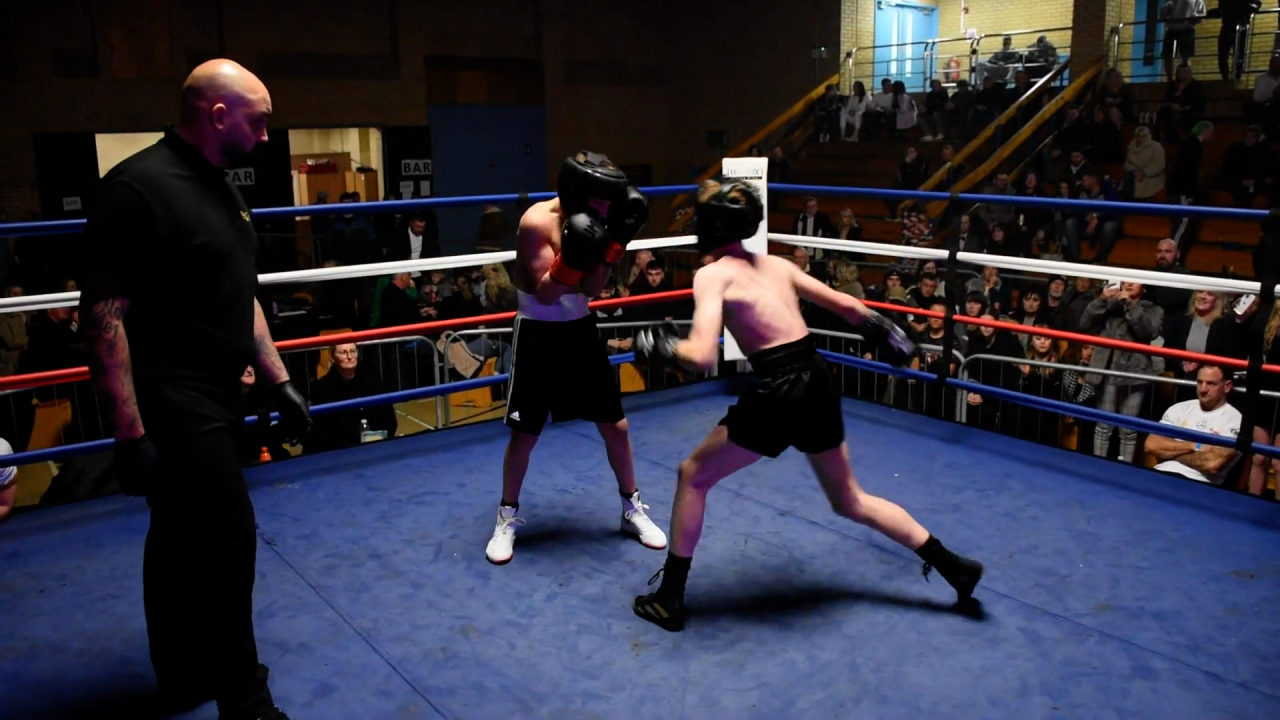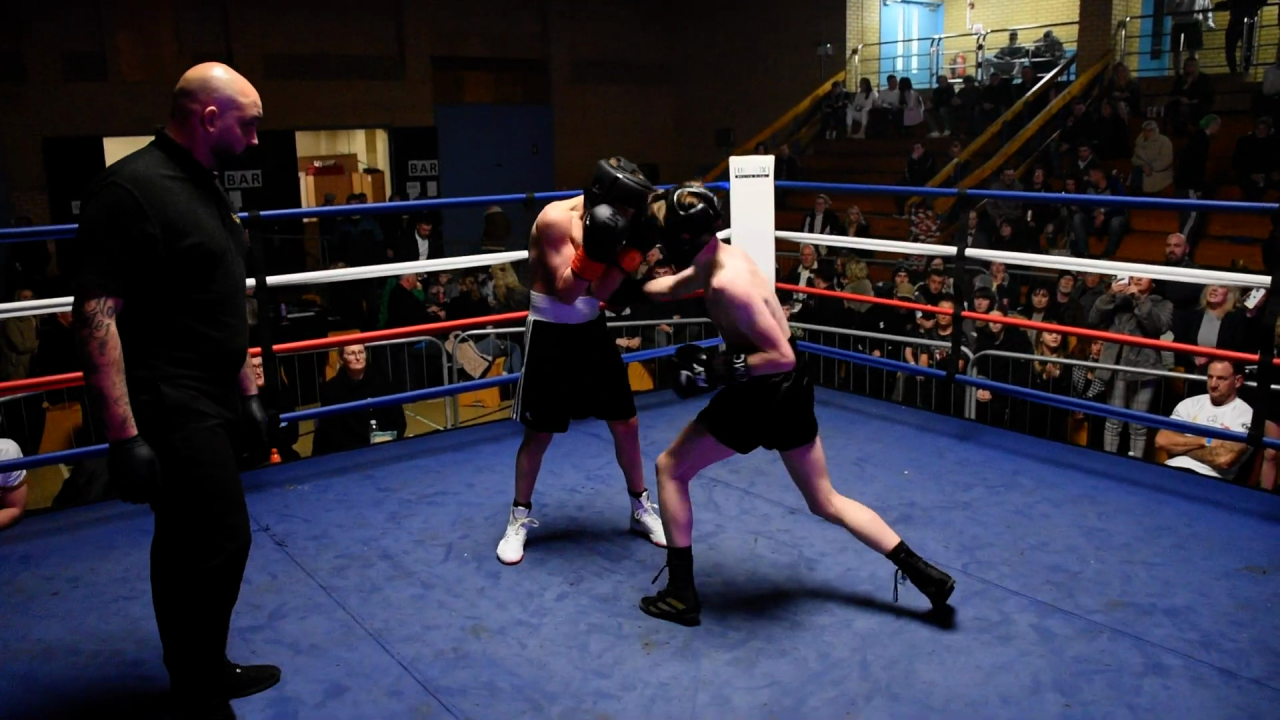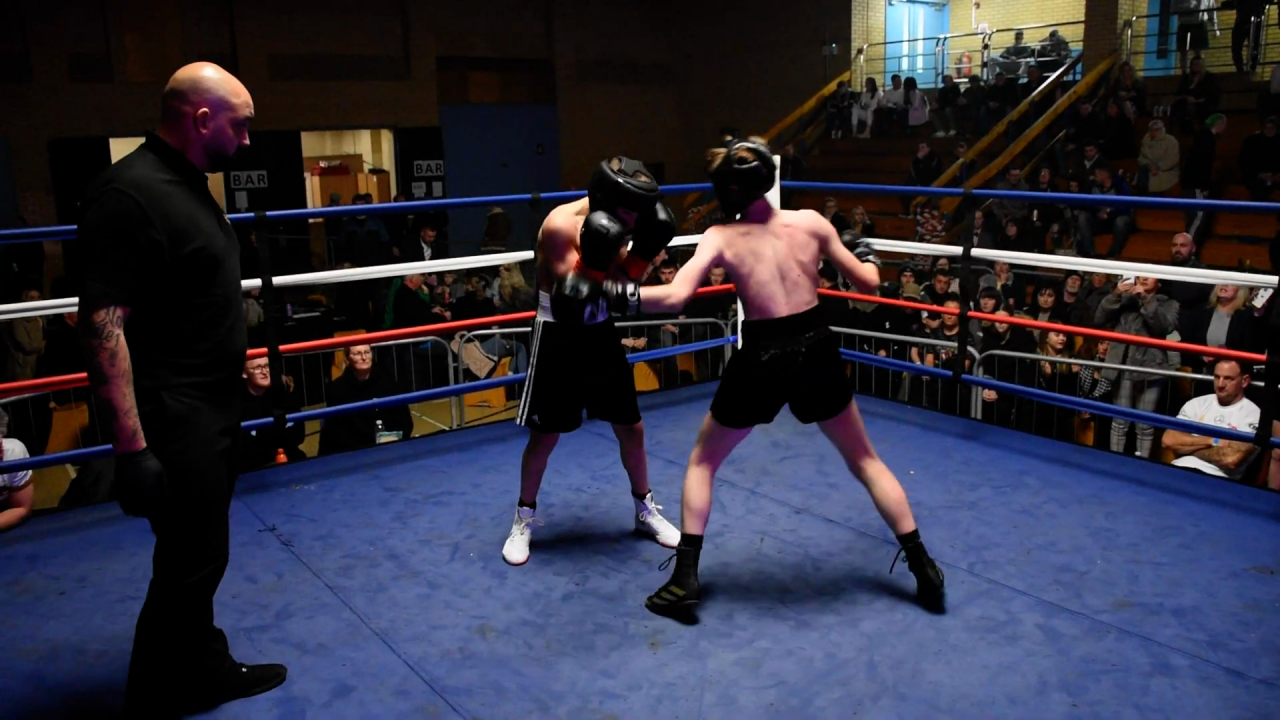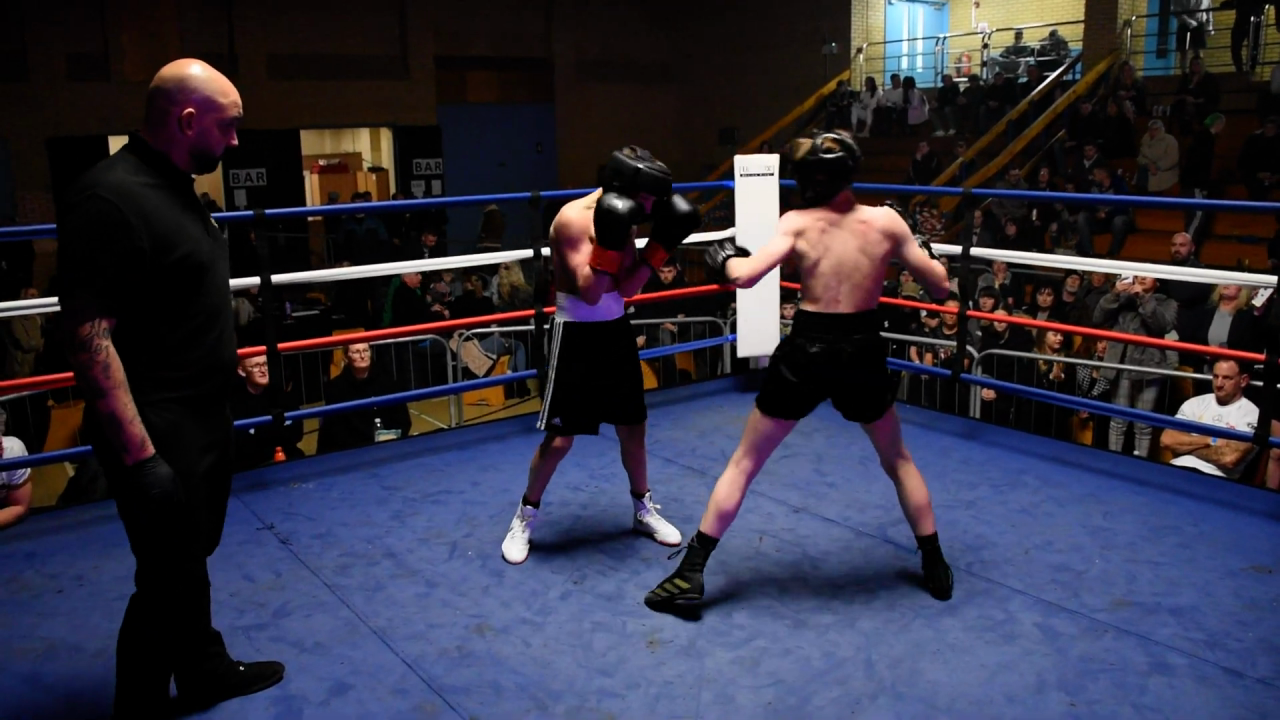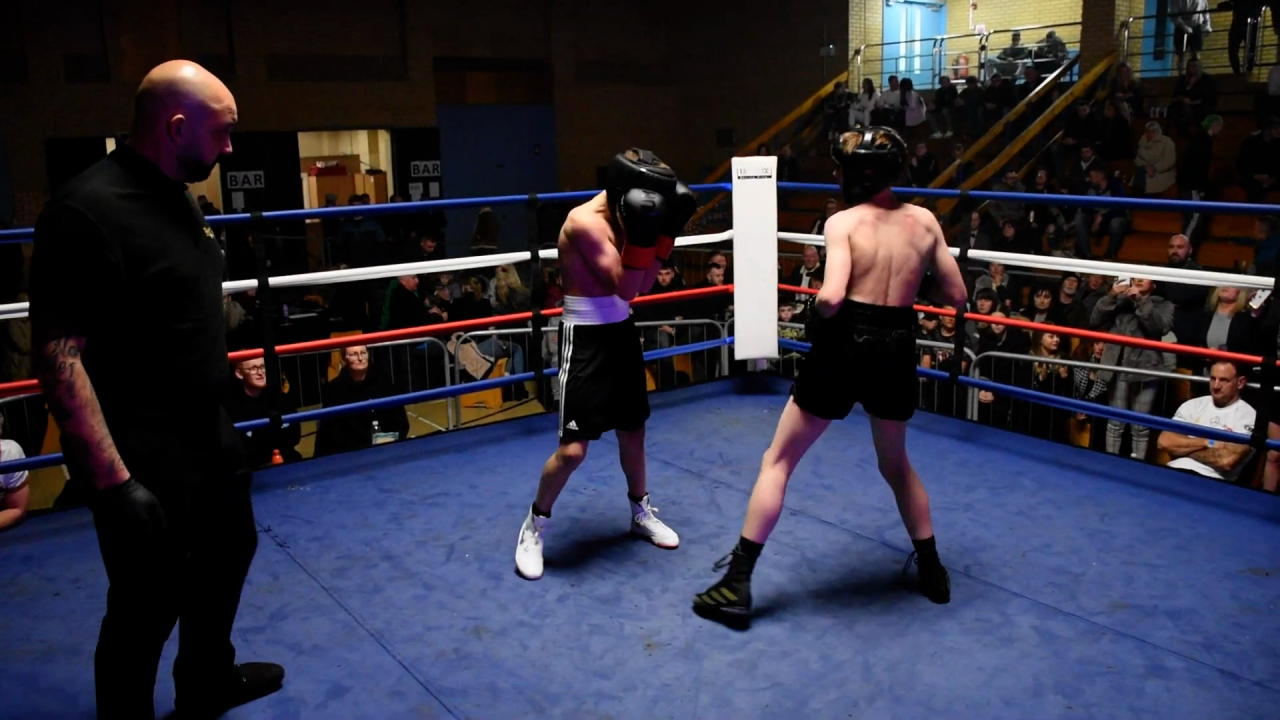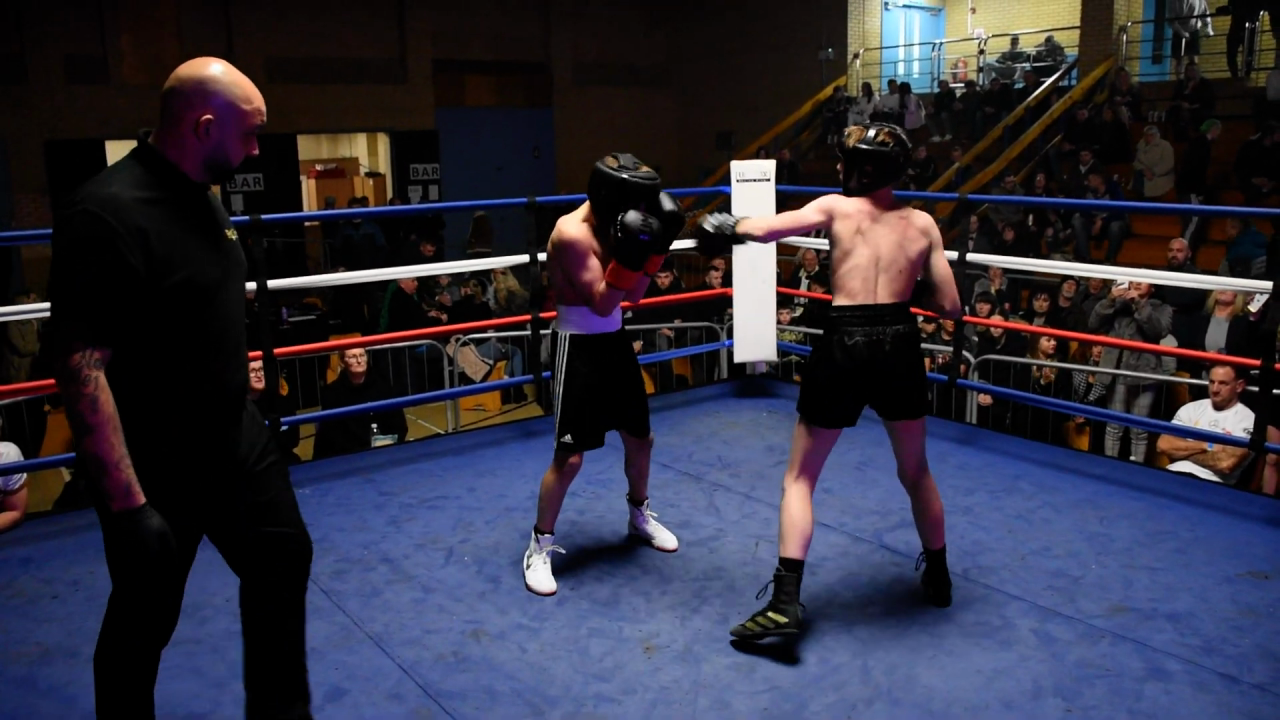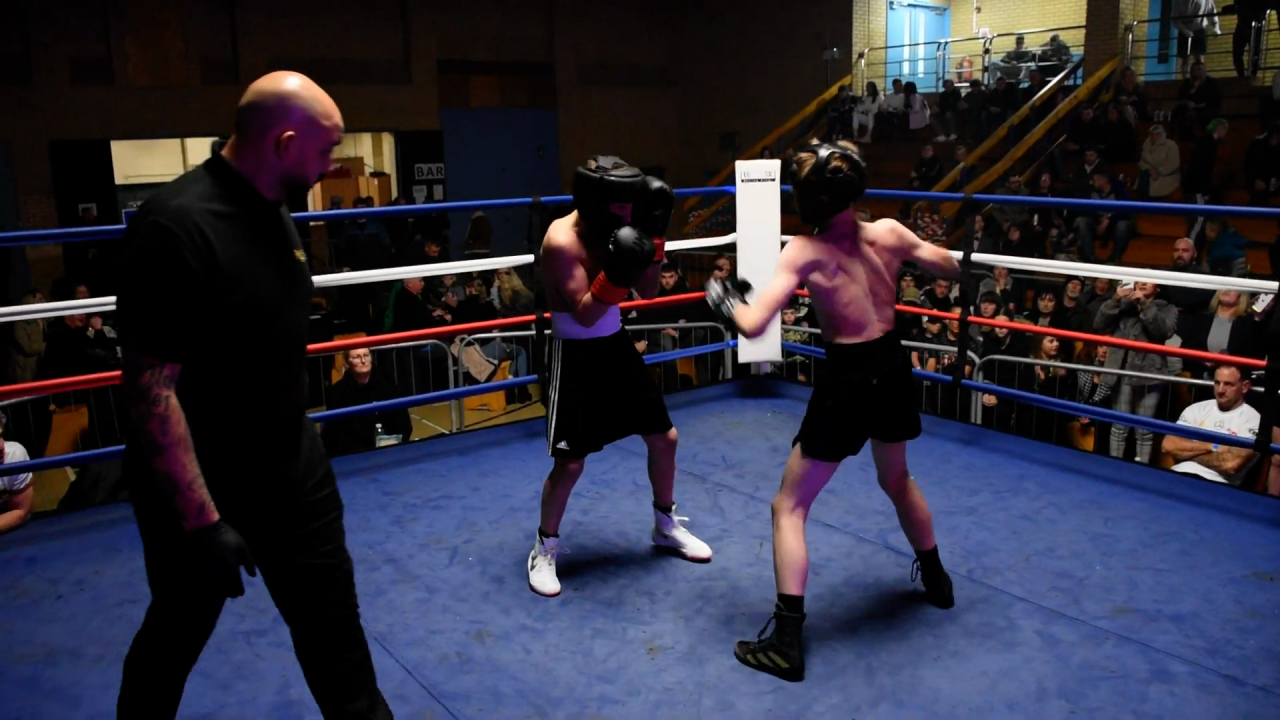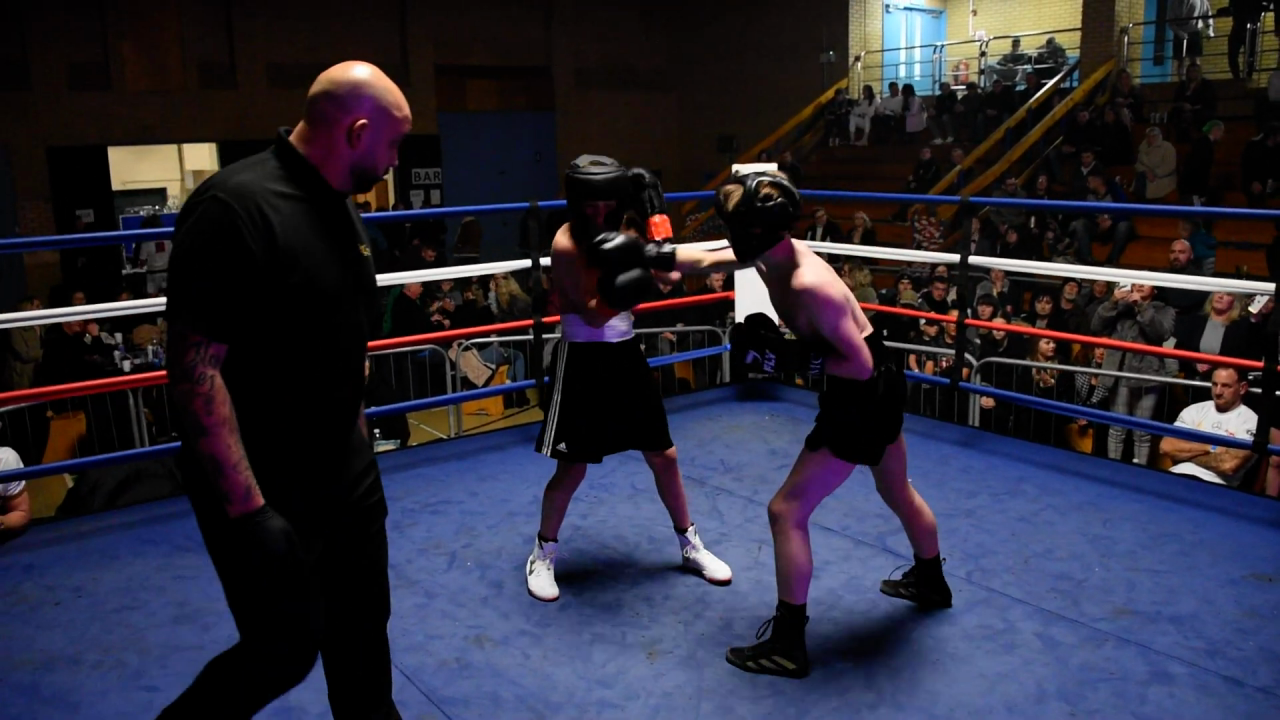
dt=0.2s
person 1, frame 1
left shoulder: (218, 187)
right shoulder: (140, 187)
right elbow: (105, 315)
left wrist: (279, 381)
right wrist: (131, 431)
left hip: (213, 400)
right hip: (172, 407)
left knee: (183, 538)
right knee: (228, 541)
person 1, frame 2
left shoulder: (203, 187)
right shoulder: (131, 188)
right elbow: (97, 316)
left wrist: (249, 395)
right wrist: (123, 433)
left hip: (210, 401)
right hip: (169, 407)
left knee: (187, 542)
right knee: (218, 545)
person 1, frame 3
left shoulder: (188, 185)
right shoulder: (128, 192)
right elbow: (103, 327)
right wrist: (131, 444)
left hip: (209, 408)
right hip: (171, 416)
left knee: (199, 549)
right knee: (189, 562)
person 1, frame 4
left shoulder: (175, 188)
right shoulder: (110, 200)
right elbow: (90, 340)
right wrist: (141, 455)
left hip: (204, 418)
right hip: (158, 432)
left knee: (192, 554)
right knee: (167, 578)
person 1, frame 5
left shoulder: (177, 196)
right shoulder: (87, 212)
right elbow: (59, 359)
right wrist: (113, 481)
left hip: (208, 429)
right hip: (144, 449)
left knee: (229, 549)
right knee: (149, 603)
person 1, frame 6
left shoulder: (203, 197)
right shoulder: (108, 215)
right elbow: (81, 372)
right wrist: (131, 502)
left hip: (236, 433)
right hip: (154, 458)
left knee: (282, 564)
right knee: (144, 617)
person 1, frame 7
left shoulder: (272, 215)
right shoulder: (176, 226)
right elbow: (150, 386)
right wrist: (201, 520)
left hip: (288, 462)
right hip: (203, 482)
left knee: (330, 604)
right knee: (179, 626)
person 1, frame 8
left shoulder: (338, 209)
right shoulder: (236, 208)
right elbow: (196, 367)
left wrist: (359, 448)
right wrist: (247, 508)
left hip: (338, 464)
right hip: (259, 481)
left knee: (362, 623)
right knee: (284, 647)
person 2, frame 1
left shoulder: (713, 277)
right shoulder: (776, 265)
left elbow: (701, 357)
right elbow: (844, 305)
left wrist: (661, 345)
right wrist: (883, 327)
left hip: (777, 394)
right hip: (815, 388)
left knee: (692, 477)
right knee: (849, 499)
left ankle: (670, 596)
right ankle: (951, 566)
person 2, frame 2
left shoulder: (726, 282)
right shoulder: (719, 256)
left elbow: (781, 356)
right elbow: (679, 284)
left wrist: (715, 370)
left hip: (759, 395)
right hip: (791, 392)
left knee: (670, 469)
right knee: (826, 502)
left ankle: (681, 592)
right ankle: (923, 575)
person 2, frame 3
left shoulder: (721, 239)
right shoulder: (810, 222)
left elbow: (674, 296)
right elbow: (870, 281)
left wrist: (607, 294)
right wrist: (859, 249)
left hip: (761, 360)
right hip: (817, 351)
left knee: (703, 462)
right knee: (864, 459)
left ankle: (684, 581)
right ankle: (922, 565)
person 2, frame 4
left shoulder: (797, 223)
right shoulder: (888, 222)
left elbow: (745, 276)
right elbow: (943, 290)
left wrist: (721, 259)
right wrist: (911, 253)
left hip: (807, 353)
right hip: (862, 353)
left knee: (743, 462)
right knee: (897, 459)
left ankle: (690, 573)
right ankle: (935, 567)
person 2, frame 5
left shoulder: (844, 223)
right shoulder: (923, 220)
left elbow: (828, 301)
right elbow: (957, 296)
left wrist: (812, 323)
left hip: (844, 344)
right hip: (897, 346)
left knee: (778, 461)
right knee: (896, 464)
left ankle: (736, 580)
right ankle: (931, 571)
person 2, frame 6
left shoulder: (838, 209)
right shoulder: (923, 224)
left elbow: (764, 227)
right elbow: (949, 305)
left wrist: (717, 229)
left hip: (843, 352)
right hip: (901, 348)
left knee: (799, 479)
right knee: (915, 474)
left ankle: (784, 606)
right ankle: (937, 578)
person 2, frame 7
left shoulder: (805, 252)
right shoulder: (886, 233)
left elbow: (752, 324)
right elbow: (947, 265)
left wrist: (721, 299)
left hip: (850, 387)
right hip: (895, 377)
left knee: (789, 508)
right knee: (897, 479)
left ankle: (786, 639)
right ankle: (936, 579)
person 2, frame 8
left shoulder: (806, 283)
right shoulder: (777, 253)
left elbow: (861, 366)
right elbow: (709, 261)
left wrist: (788, 356)
right wrist: (647, 253)
left hip: (865, 395)
right hip: (882, 388)
left knee: (787, 510)
right knee: (896, 490)
left ankle: (789, 642)
right ankle: (930, 581)
person 3, frame 1
left shoulder: (589, 222)
right shoulder: (536, 221)
left elbow: (593, 289)
right elbow: (547, 293)
left wrist: (618, 239)
right wrist: (573, 257)
left hip: (580, 330)
right hip: (538, 334)
left knee: (616, 427)
right knee: (524, 434)
left ankle: (632, 509)
right ankle: (507, 519)
person 3, frame 2
left shoulder: (609, 226)
right shoulder: (555, 219)
left elbow: (602, 293)
right elbow: (565, 292)
left wrist: (634, 247)
right wrist: (593, 250)
left hip: (592, 331)
right hip: (550, 334)
left knee: (626, 424)
right knee: (538, 434)
left ankle: (642, 509)
right ankle: (519, 519)
person 3, frame 3
left shoulder: (614, 225)
right shoulder: (561, 224)
right elbow: (571, 297)
left wrist: (643, 252)
right wrist: (593, 257)
left hip: (600, 332)
right hip: (559, 335)
left knee: (631, 428)
right knee: (544, 437)
left ankle: (645, 510)
right ankle: (524, 519)
person 3, frame 4
left shoulder: (621, 220)
right shoulder: (573, 219)
left elbow: (628, 288)
right elbow: (589, 292)
left wrist: (664, 241)
right wrist: (612, 242)
left hip: (616, 331)
right hip: (577, 336)
left knee: (633, 428)
right knee: (559, 440)
left ankle: (644, 508)
right ankle: (525, 515)
person 3, frame 5
left shoulder: (624, 218)
right shoulder: (585, 223)
left elbow: (642, 286)
right elbow: (623, 286)
left wrist: (666, 232)
right wrist: (640, 237)
left hip: (621, 332)
right hip: (585, 339)
left knee: (633, 430)
right knee: (573, 447)
left ankle: (641, 512)
right ankle: (535, 526)
person 3, frame 6
left shoulder: (613, 226)
right shoulder: (572, 233)
left elbow: (633, 296)
right elbow: (602, 305)
left wrist: (654, 245)
right wrist: (627, 259)
left hip: (614, 342)
right hip: (579, 348)
left knee: (639, 437)
right knee: (570, 457)
left ankle: (638, 513)
right ankle: (540, 546)
person 3, frame 7
left shoulder: (612, 231)
right shoulder: (562, 241)
left elbow: (646, 292)
right elbow: (585, 314)
left wrist: (653, 234)
right wrist: (614, 274)
left hip: (616, 345)
right hip: (577, 354)
left knee: (664, 437)
right knee: (569, 463)
left ankle: (668, 523)
right ankle: (544, 549)
person 3, frame 8
left shoulder: (623, 226)
right shoulder: (565, 245)
right elbow: (594, 316)
left wrist: (654, 213)
left hip: (625, 352)
right hip: (581, 360)
left knee: (664, 455)
right knee: (571, 468)
left ankle: (691, 545)
right ankle: (543, 554)
